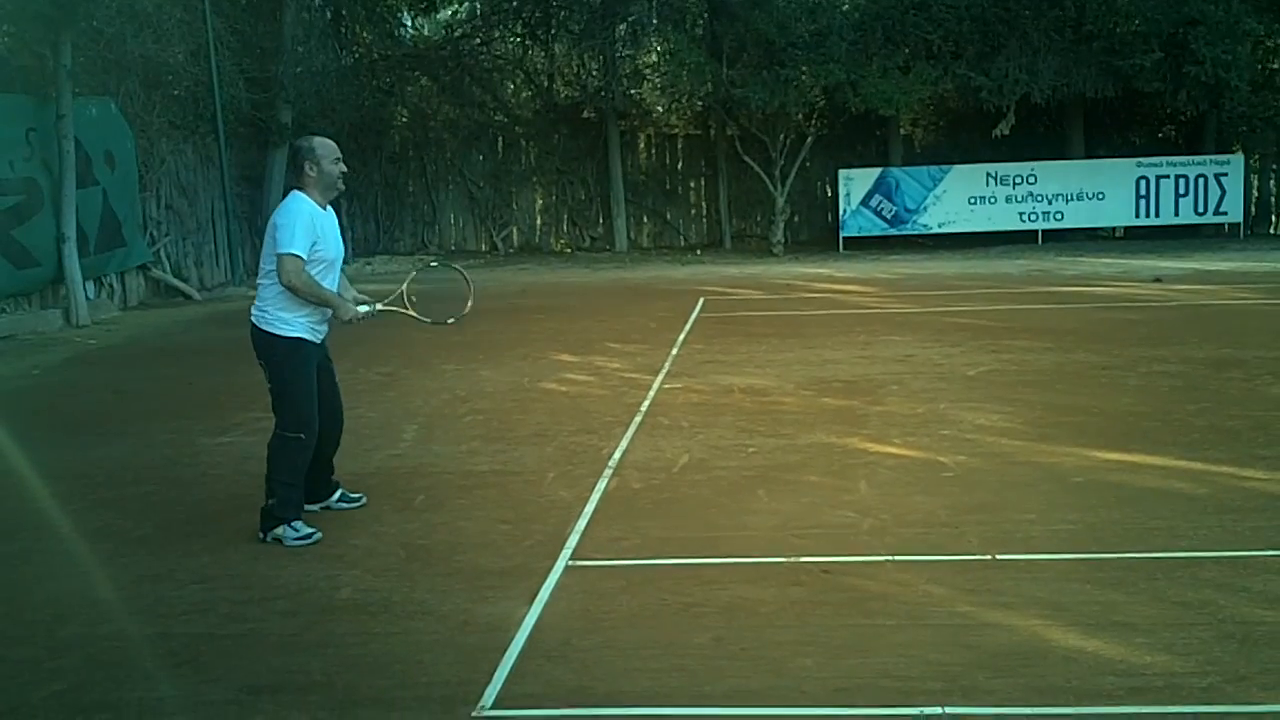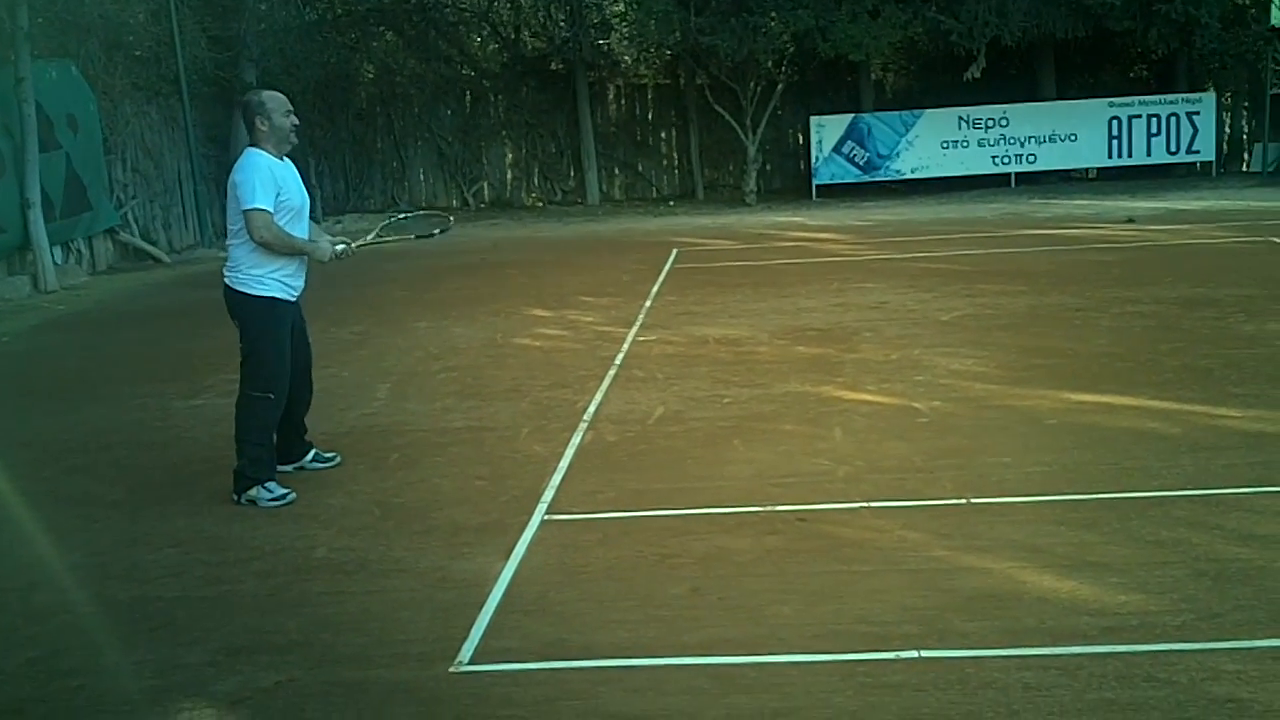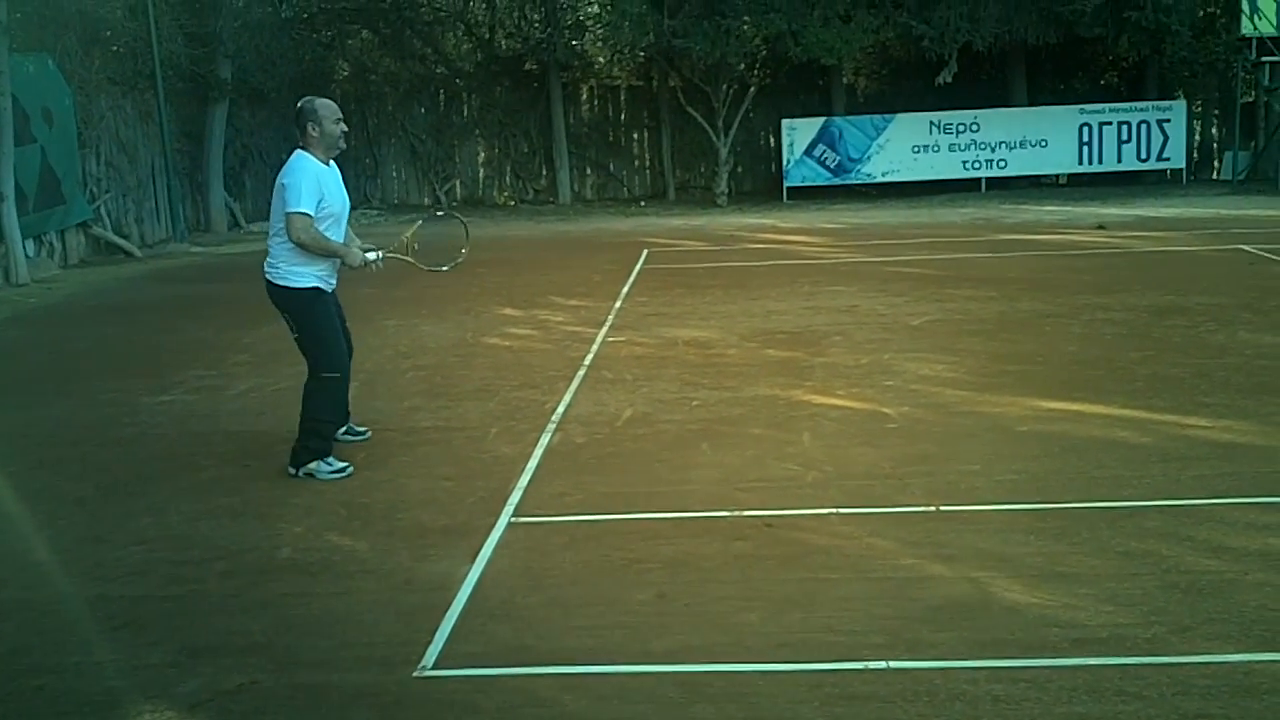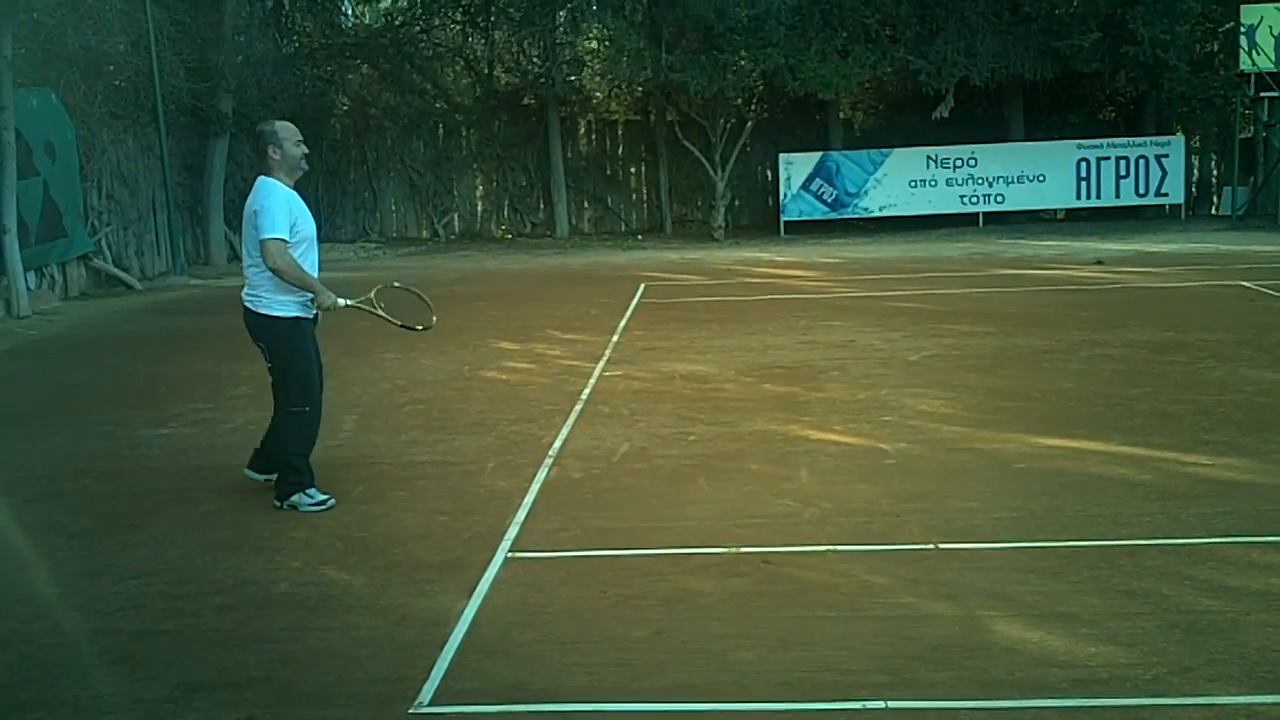
dt=1s
person 1, frame 1
left shoulder: (325, 213)
right shoulder: (297, 212)
right elbow: (291, 275)
left wrist: (351, 296)
right wrist: (337, 304)
left hip: (309, 335)
right hip: (282, 336)
left knee: (329, 418)
right knee: (297, 427)
left ankle: (319, 490)
right ankle: (278, 519)
person 1, frame 2
left shoulder: (284, 165)
right shoulder: (255, 167)
right elbow: (262, 231)
left wrist: (324, 238)
right wrist: (311, 249)
left hip: (282, 295)
right hip: (257, 296)
left knee: (299, 376)
right knee: (265, 387)
left ankle: (292, 450)
right ankle: (251, 480)
person 1, frame 3
left shoulder: (328, 168)
right shoulder: (303, 172)
right elbow: (300, 232)
left wrist: (358, 246)
right wrist: (344, 253)
left hip: (317, 284)
right hip: (296, 286)
left knee: (339, 358)
right knee: (329, 367)
left ankle: (334, 422)
right ankle: (309, 456)
person 1, frame 4
left shoulder: (284, 194)
right shoulder: (272, 197)
right elbow: (275, 259)
left wrist: (313, 294)
right wrist: (318, 290)
left hip: (289, 314)
right hip: (277, 317)
left knee: (301, 395)
right knee: (301, 402)
left ankle: (269, 462)
right ankle: (292, 488)
